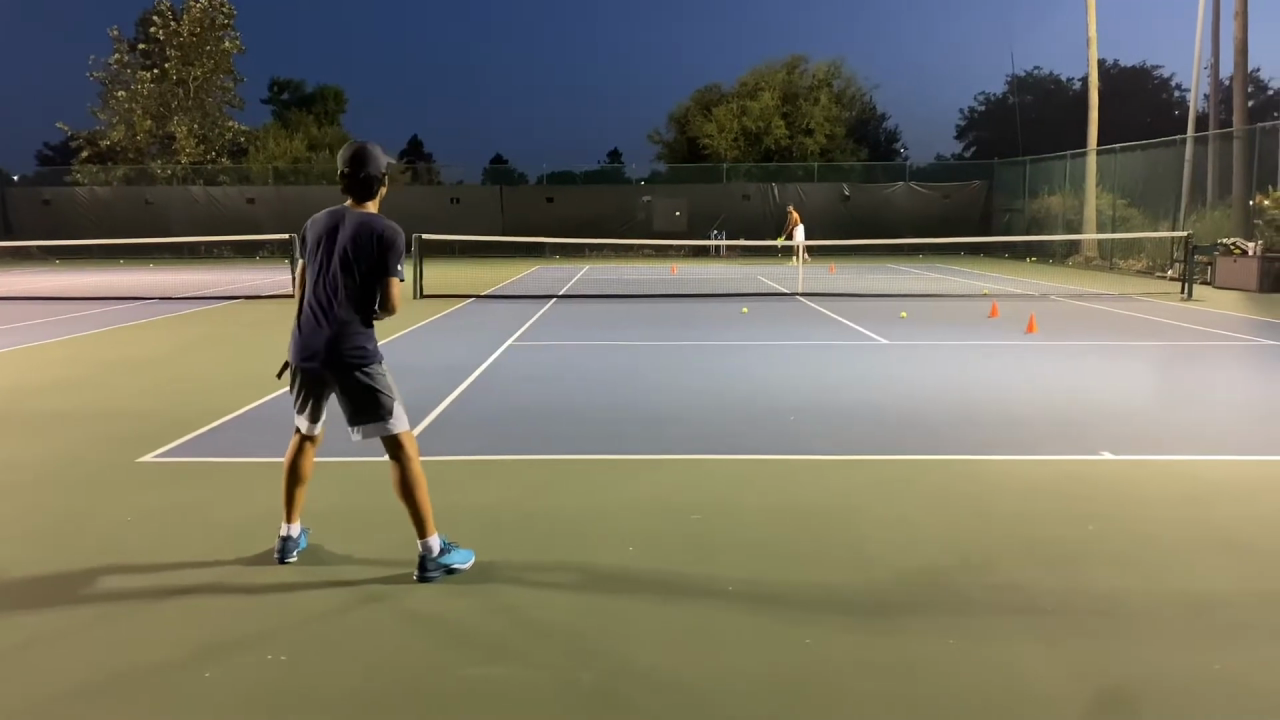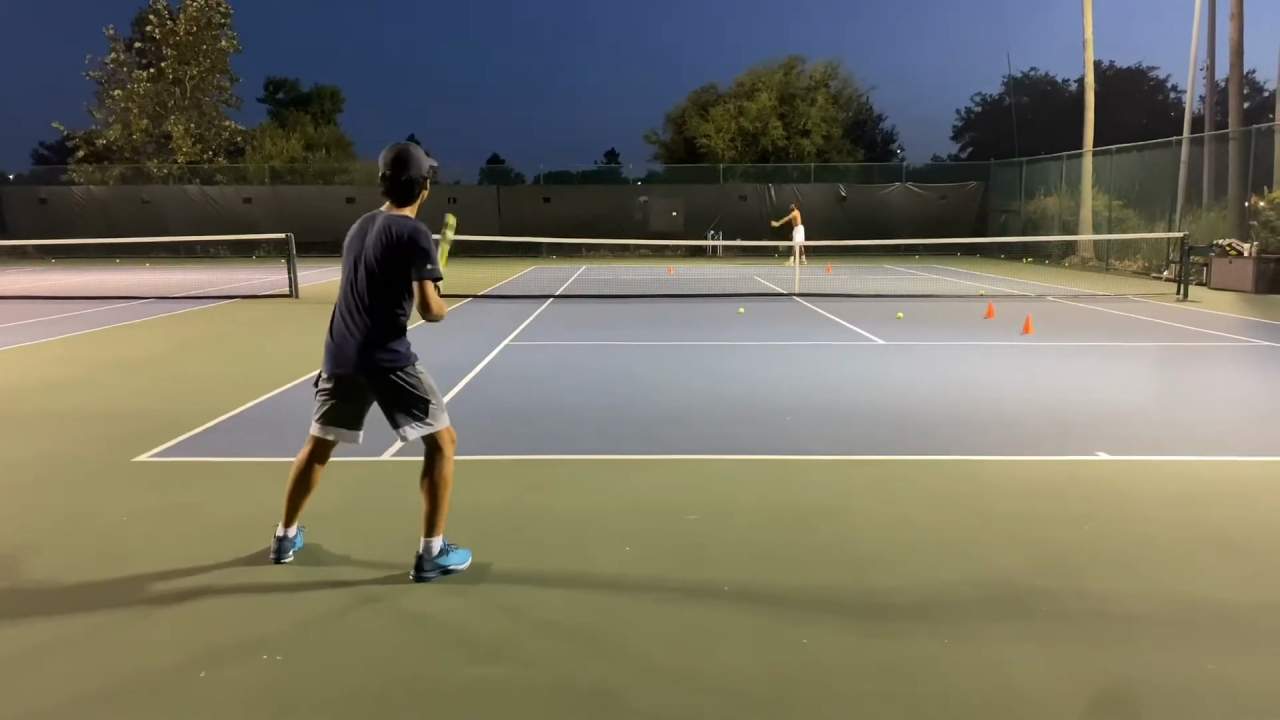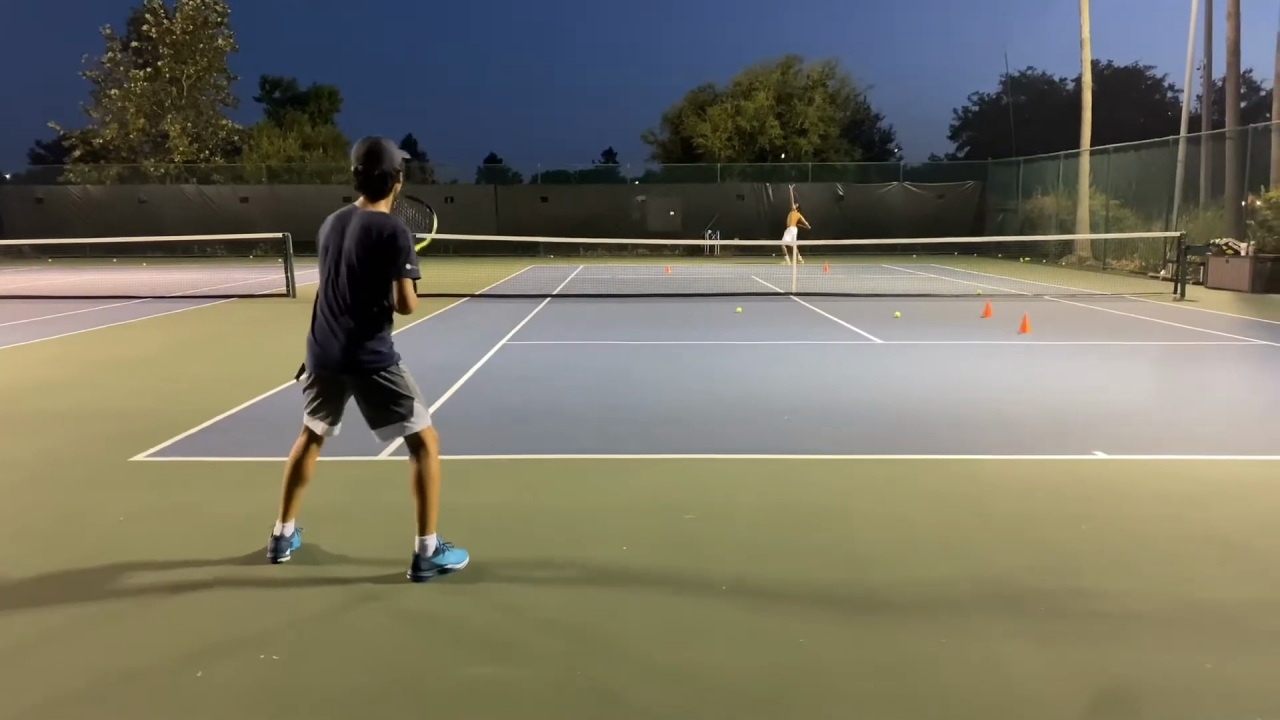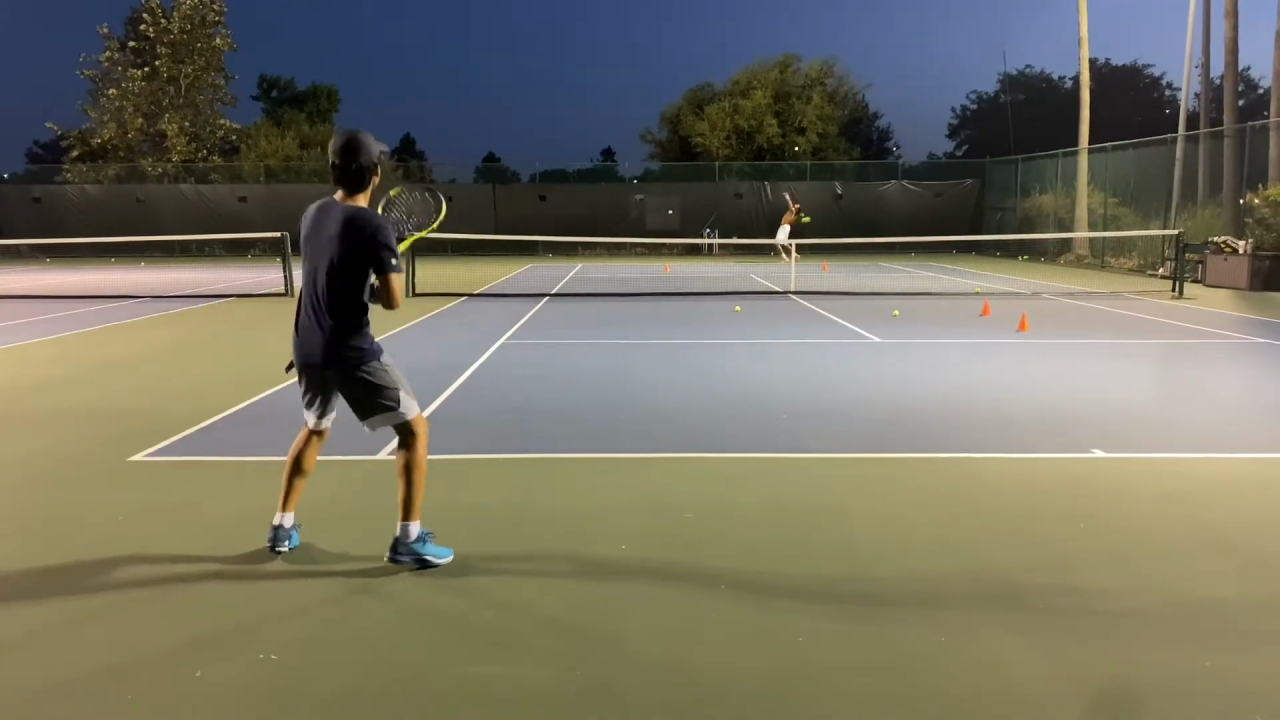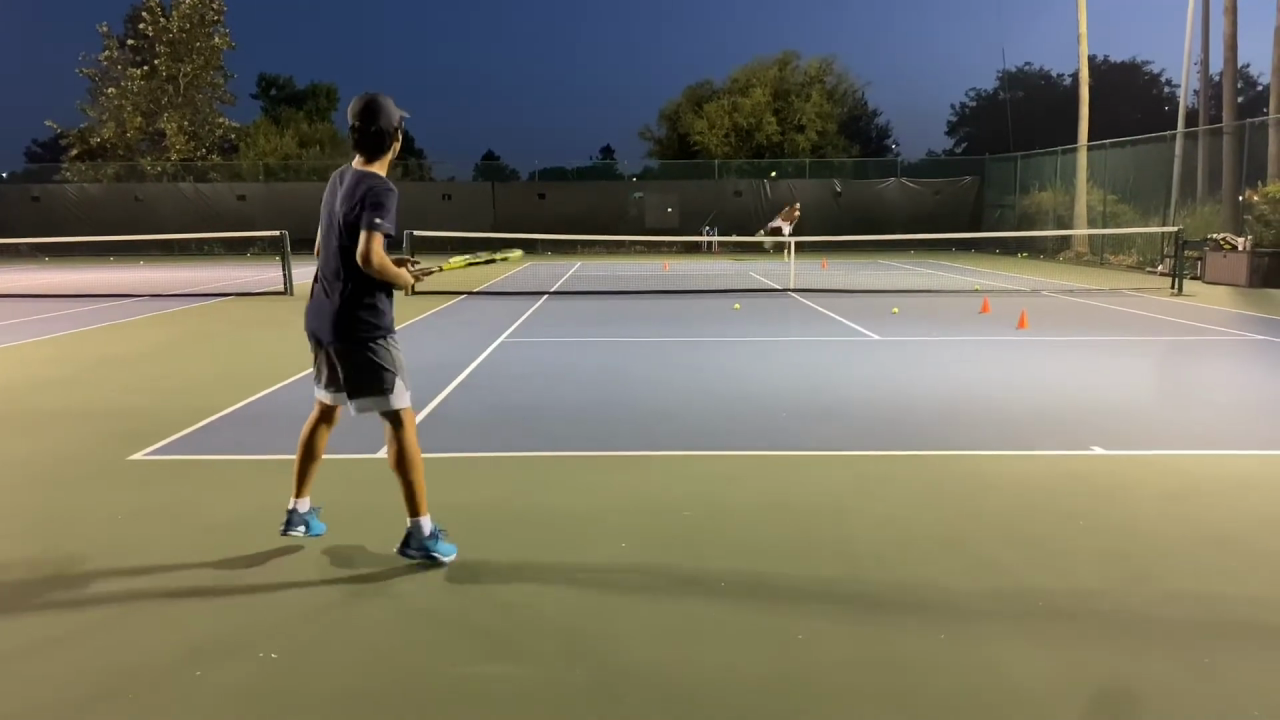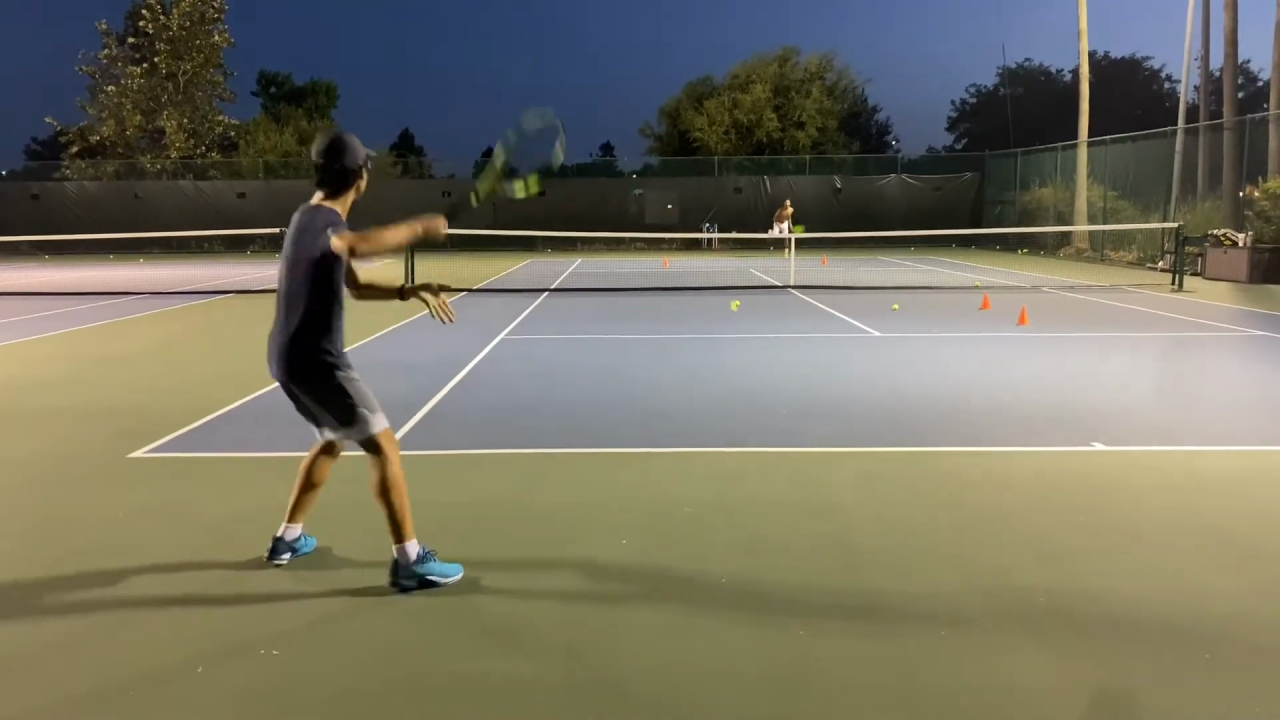
dt=0.4s
person 1, frame 1
left shoulder: (314, 224)
right shoulder: (386, 232)
right elbow: (389, 306)
left hip: (305, 347)
right hip: (353, 351)
left knee: (304, 435)
right knee: (402, 445)
left ankle: (289, 535)
right ankle: (432, 551)
person 1, frame 2
left shoulder: (359, 227)
right shoulder: (414, 234)
right elbow: (428, 307)
left wrist: (420, 285)
right wrist: (443, 307)
left hip: (340, 354)
right hip: (387, 357)
left knee: (319, 444)
right knee: (442, 441)
left ankle: (285, 536)
right ankle: (432, 552)
person 1, frame 3
left shoulder: (332, 223)
right shoulder: (393, 232)
right elbow: (406, 305)
right wrist: (393, 296)
left hip: (322, 351)
right hip: (369, 354)
left knee: (311, 436)
right knee: (424, 443)
left ankle: (283, 534)
right ankle: (428, 551)
person 1, frame 4
left shoulder: (313, 214)
right shoulder: (373, 226)
right elbow: (392, 300)
left hip: (308, 346)
right hip: (350, 348)
left knee: (313, 430)
right knee: (413, 428)
left ankle: (283, 526)
right ankle: (409, 538)
person 1, frame 5
left shoulder: (338, 180)
right shoulder: (379, 190)
right elbow: (368, 258)
right wrist: (401, 277)
left hip: (323, 318)
right hip: (361, 324)
left knee: (326, 409)
right knee: (401, 420)
left ankle: (300, 511)
right ankle: (420, 531)
person 1, frame 6
left shoulder: (324, 222)
right shoulder: (316, 220)
left elbow: (359, 286)
right elbow: (357, 249)
left wrist: (415, 289)
right wrist: (418, 229)
left hip: (293, 357)
right hip: (314, 359)
left knee: (332, 443)
right knee: (384, 447)
left ankle: (289, 537)
right ankle: (410, 556)
